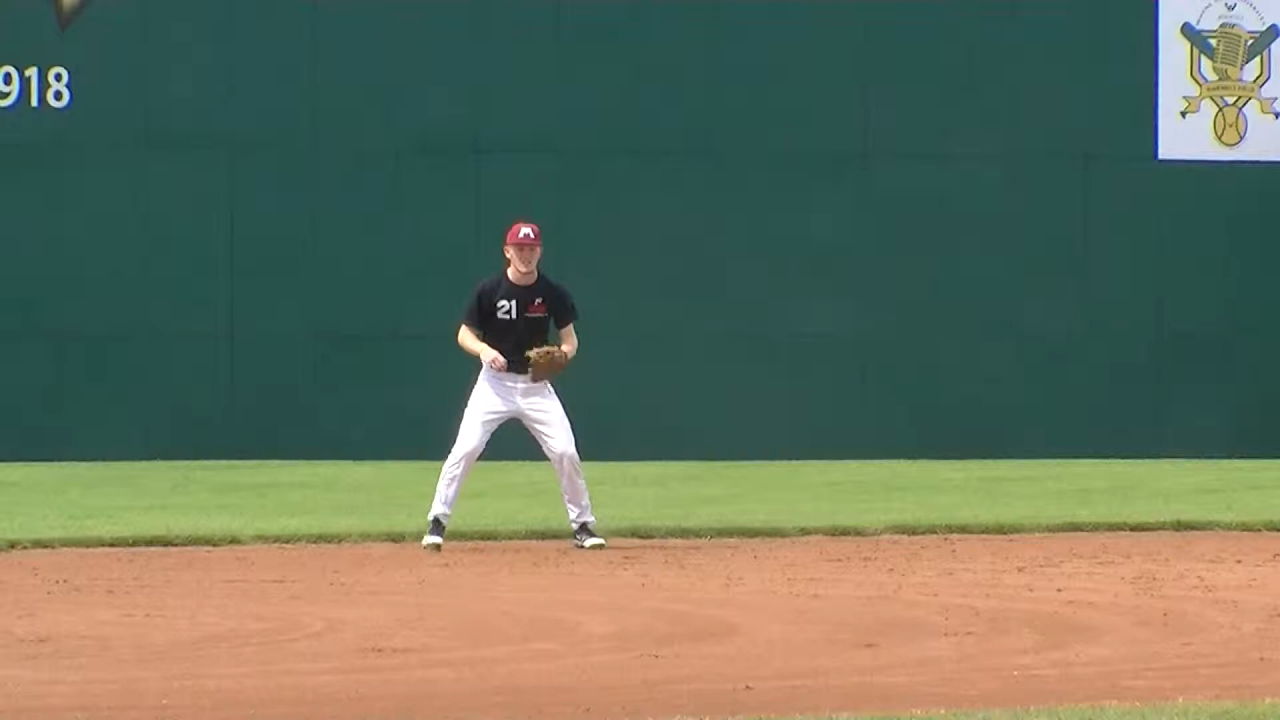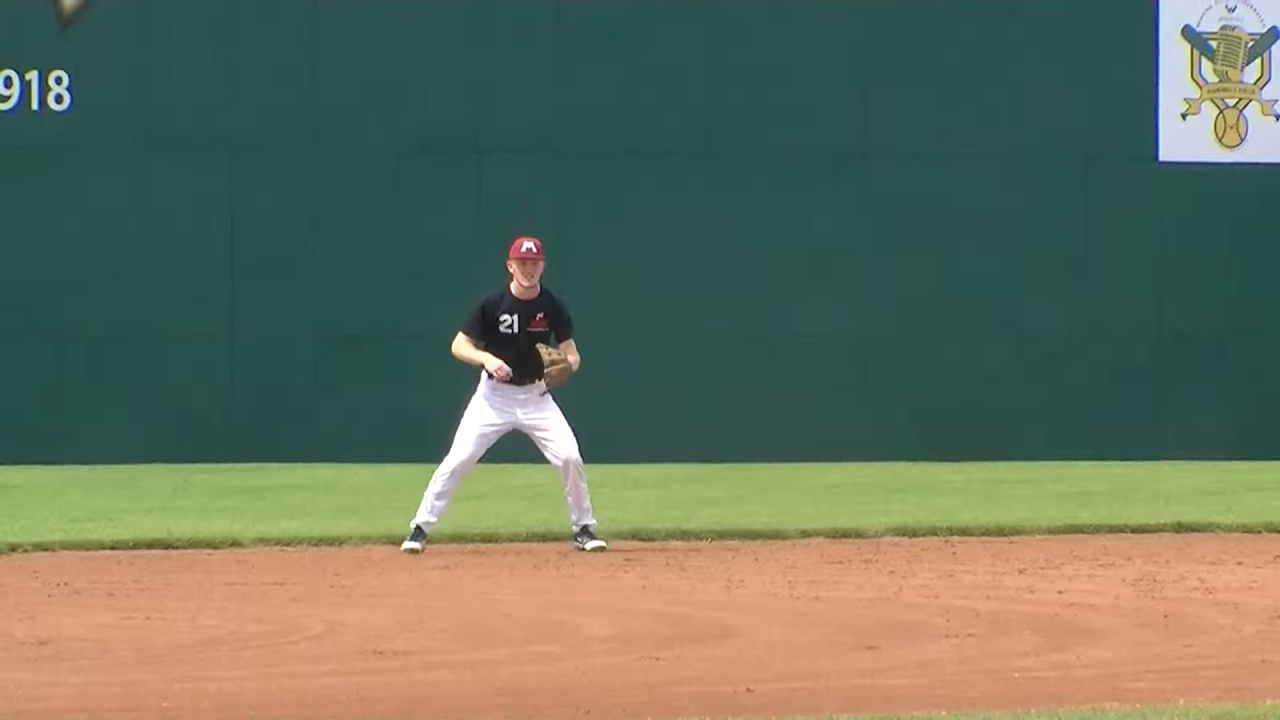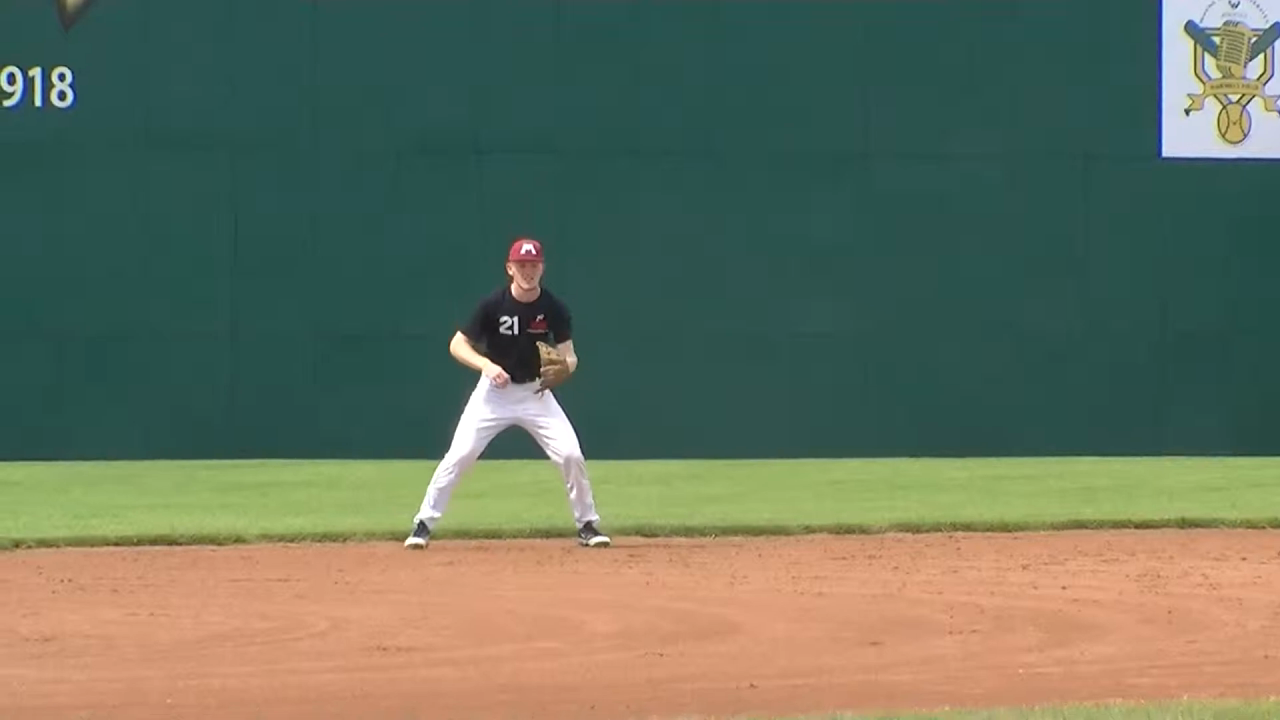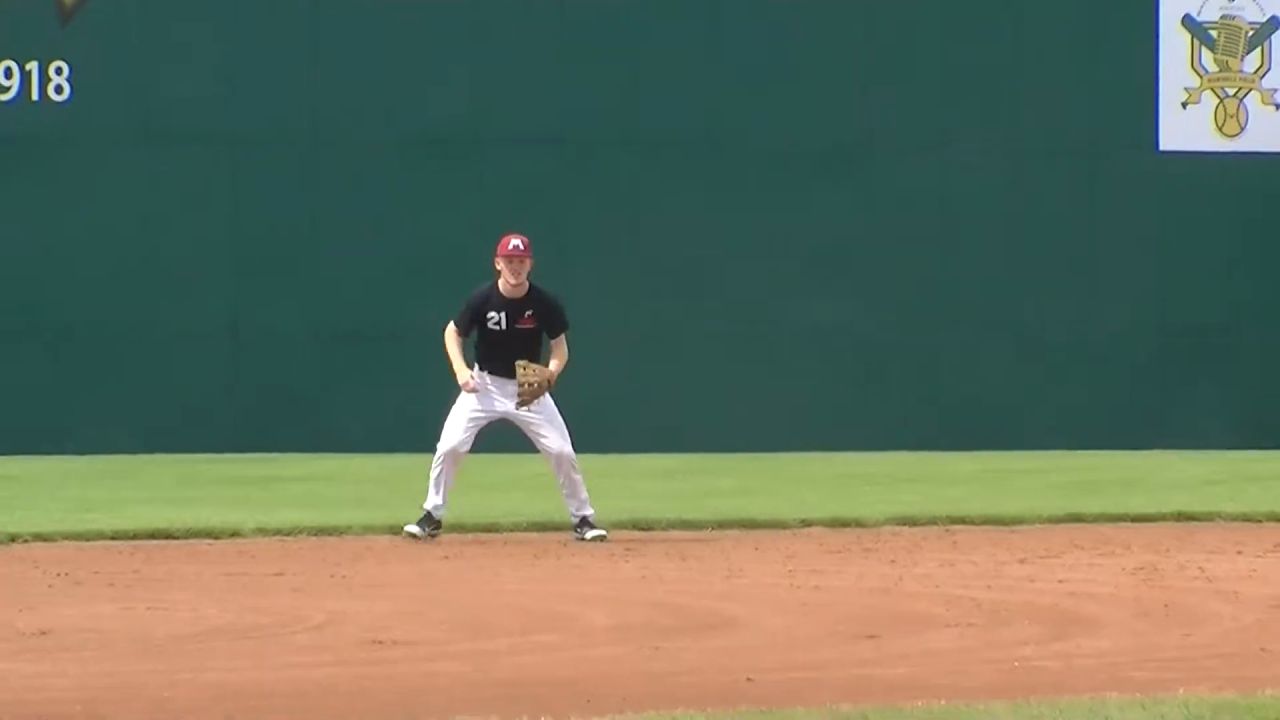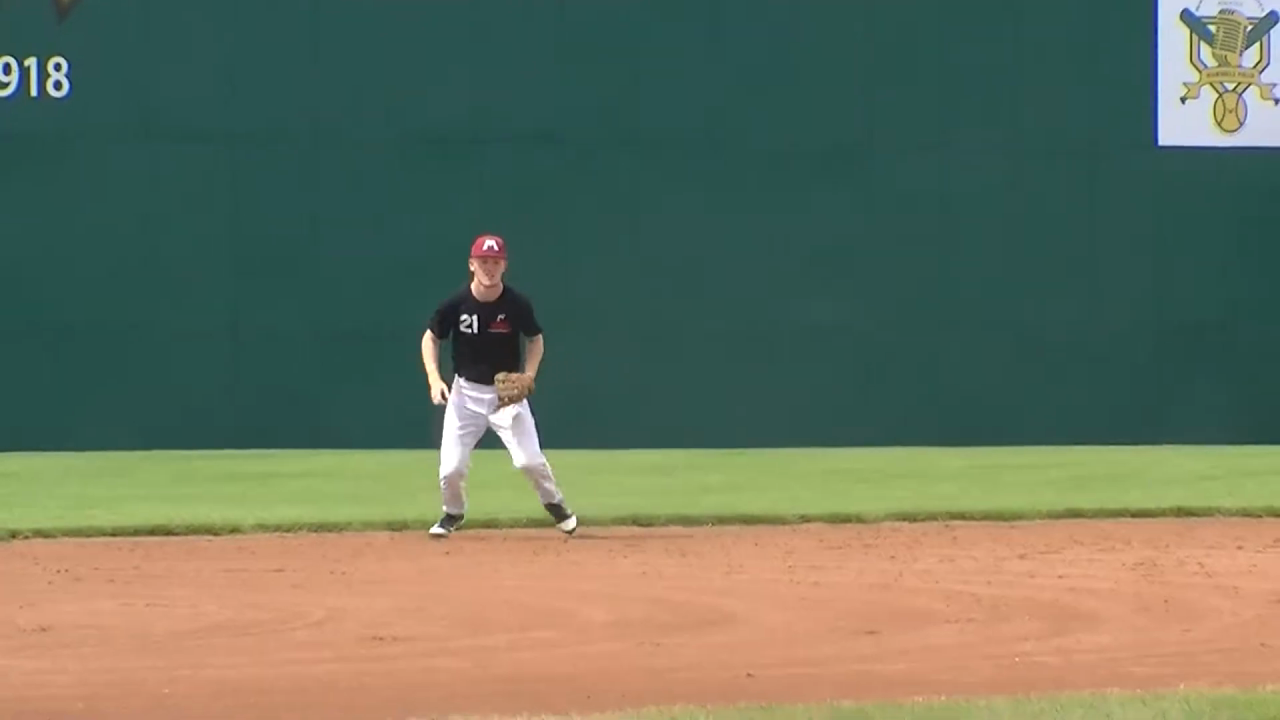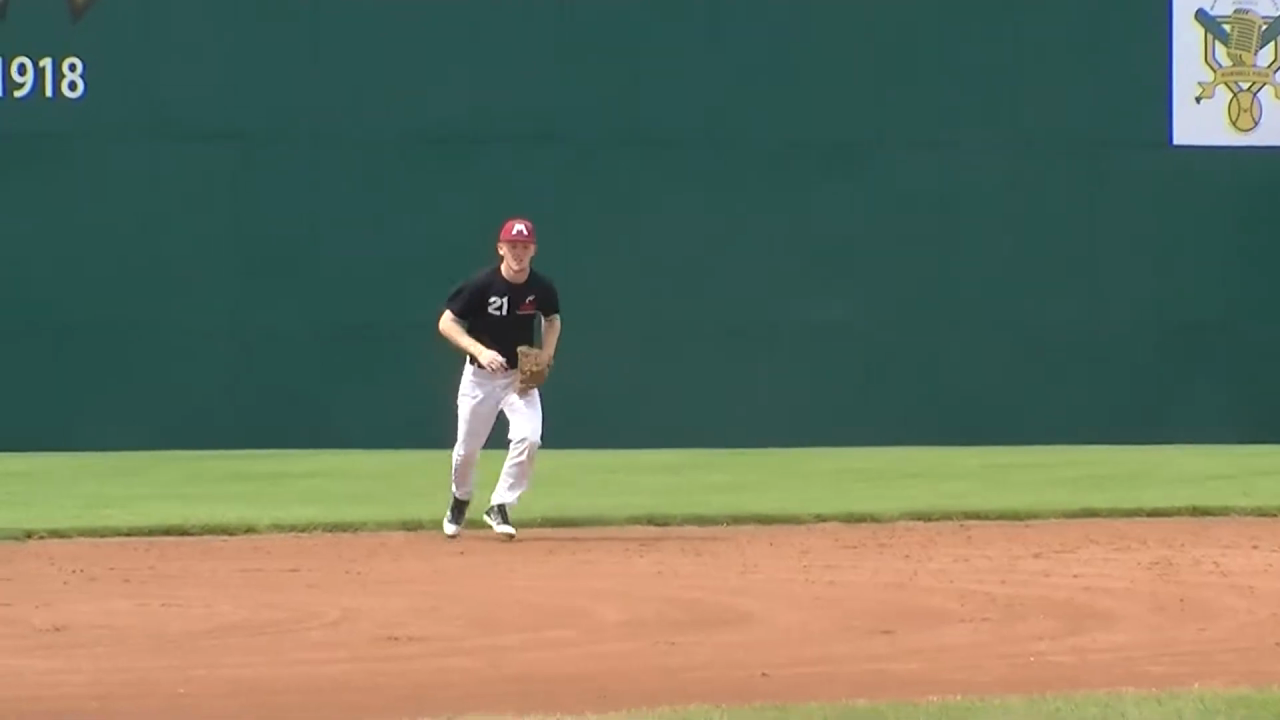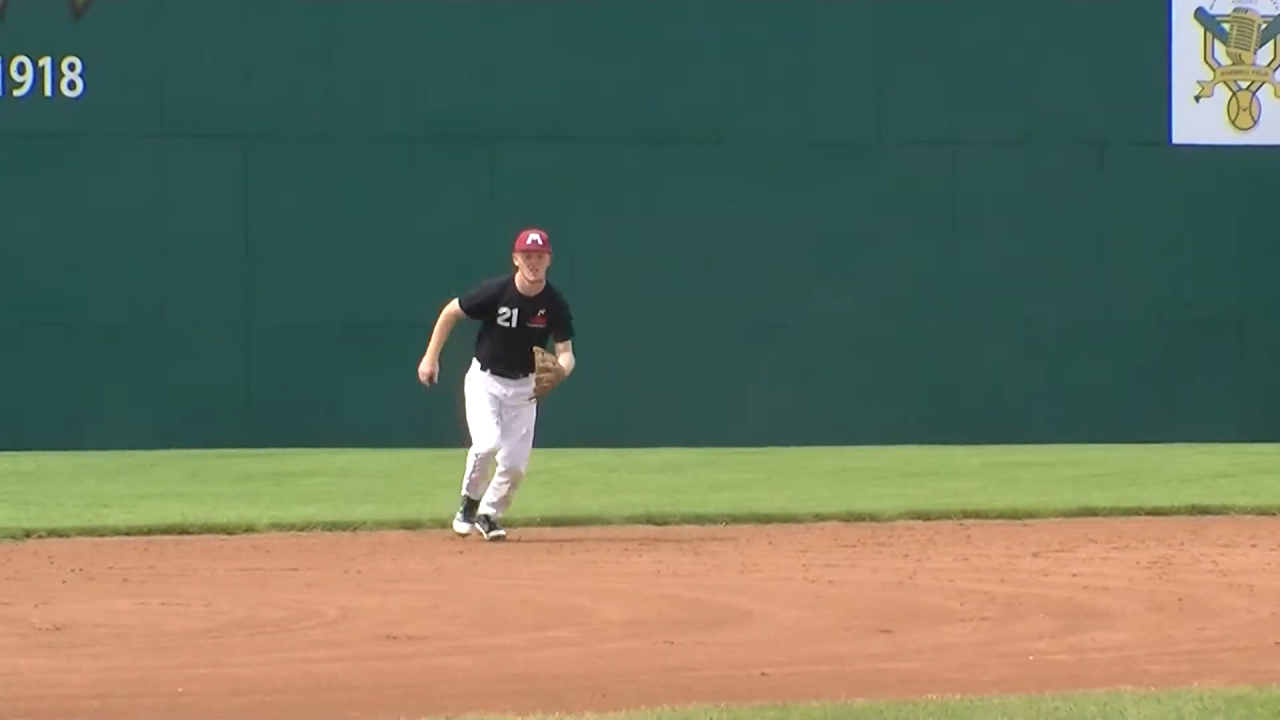
dt=0.2s
person 1, frame 1
left shoulder: (554, 293)
right shoulder: (489, 289)
left elbow: (569, 339)
right elbow: (464, 335)
left wrist: (561, 356)
right wrist: (483, 349)
left hip: (537, 384)
right hip: (495, 382)
left knee: (566, 452)
right knee: (464, 450)
left ankle: (583, 526)
right ankle: (437, 521)
person 1, frame 2
left shoulder: (554, 308)
right shoulder: (491, 303)
left elbow: (571, 354)
right elbow: (459, 346)
left wrist: (568, 365)
right wrist: (487, 358)
left hip: (535, 395)
right hip: (494, 393)
left knee: (570, 457)
right knee: (458, 460)
left ankle: (583, 529)
right ankle: (420, 528)
person 1, frame 3
left shoulder: (554, 308)
right shoulder: (493, 304)
left elbow: (569, 355)
right elbow: (458, 344)
left wrist: (563, 367)
right wrist: (485, 365)
left hip: (535, 391)
right hip: (494, 391)
left knee: (571, 454)
right knee: (458, 456)
left ankle: (587, 525)
right ankle: (424, 524)
person 1, frame 4
left shoulder: (545, 303)
right shoulder: (477, 299)
left elbow: (560, 347)
right elbow: (452, 331)
left wrist: (549, 374)
right wrist: (460, 369)
right hip: (482, 384)
left knee: (562, 452)
right knee: (449, 447)
left ankle: (582, 519)
right ankle: (432, 515)
person 1, frame 5
left shoulder: (519, 304)
right shoulder: (454, 304)
left elbow: (535, 342)
right elbow: (430, 339)
left wrist: (527, 379)
right wrist: (434, 379)
right hip: (467, 392)
left knee: (530, 461)
right knee: (451, 469)
left ankle: (553, 502)
right ankle: (453, 513)
person 1, frame 6
left shoulder: (543, 288)
right shoulder: (480, 284)
left elbow: (552, 321)
right elbow: (446, 324)
left wrist: (546, 356)
right wrist: (479, 351)
left hip: (520, 375)
right hip: (480, 377)
left knee: (529, 438)
right knee: (467, 449)
left ankle: (500, 507)
right ankle: (460, 499)
person 1, frame 7
left shoulder: (555, 303)
right shoulder: (492, 292)
left elbow: (566, 354)
right elbow: (450, 312)
left wrist: (561, 369)
right wrist: (430, 358)
left hip: (523, 386)
right hip: (484, 379)
left knee: (515, 464)
right knee: (486, 446)
left ankle: (489, 515)
right ankle: (470, 500)
